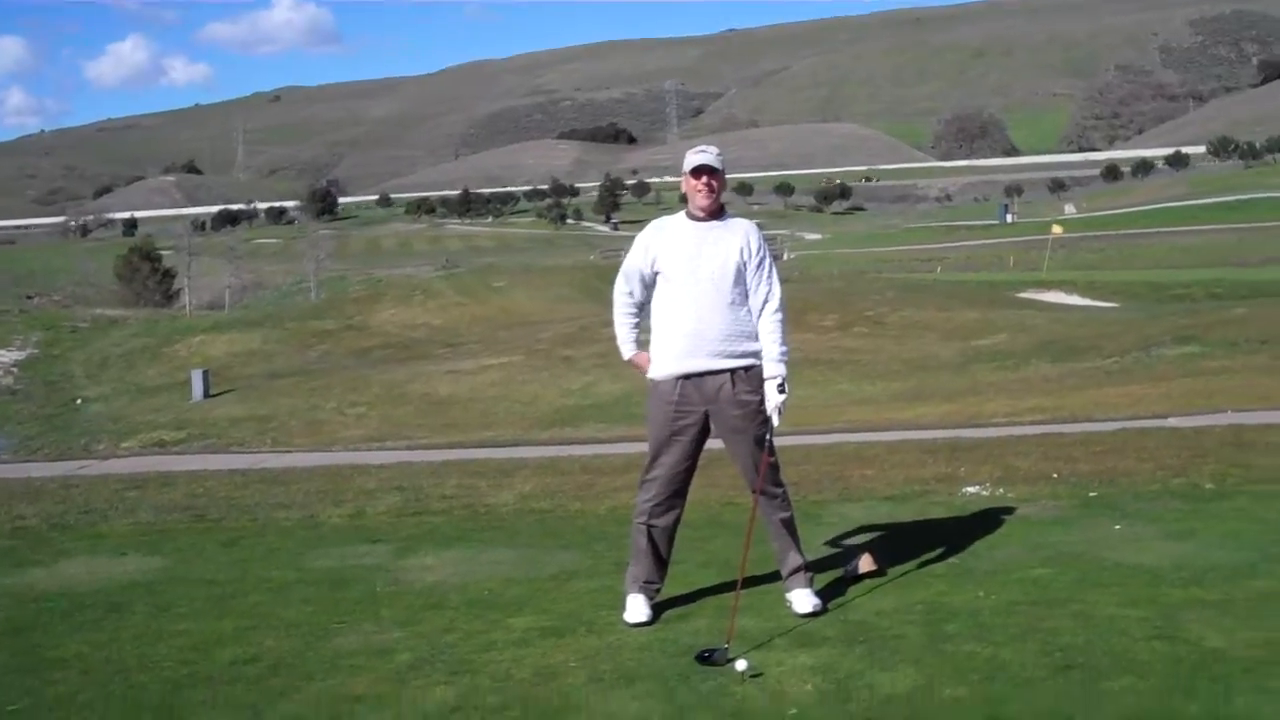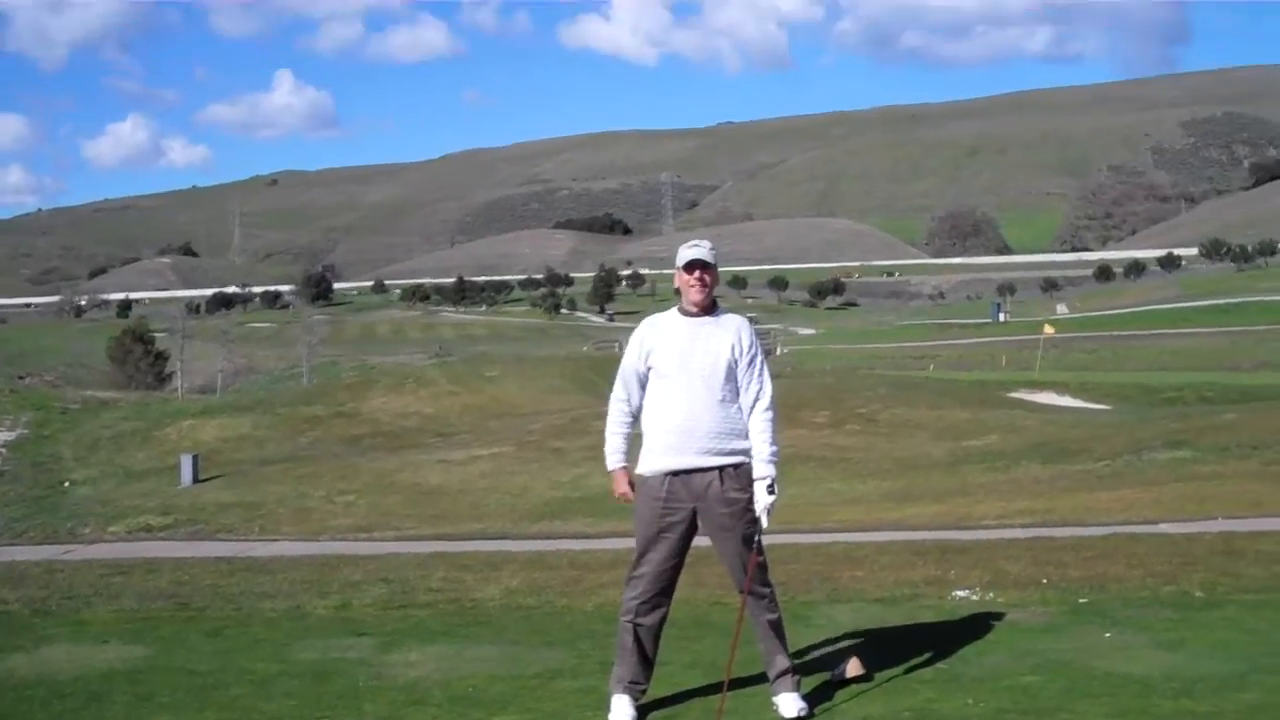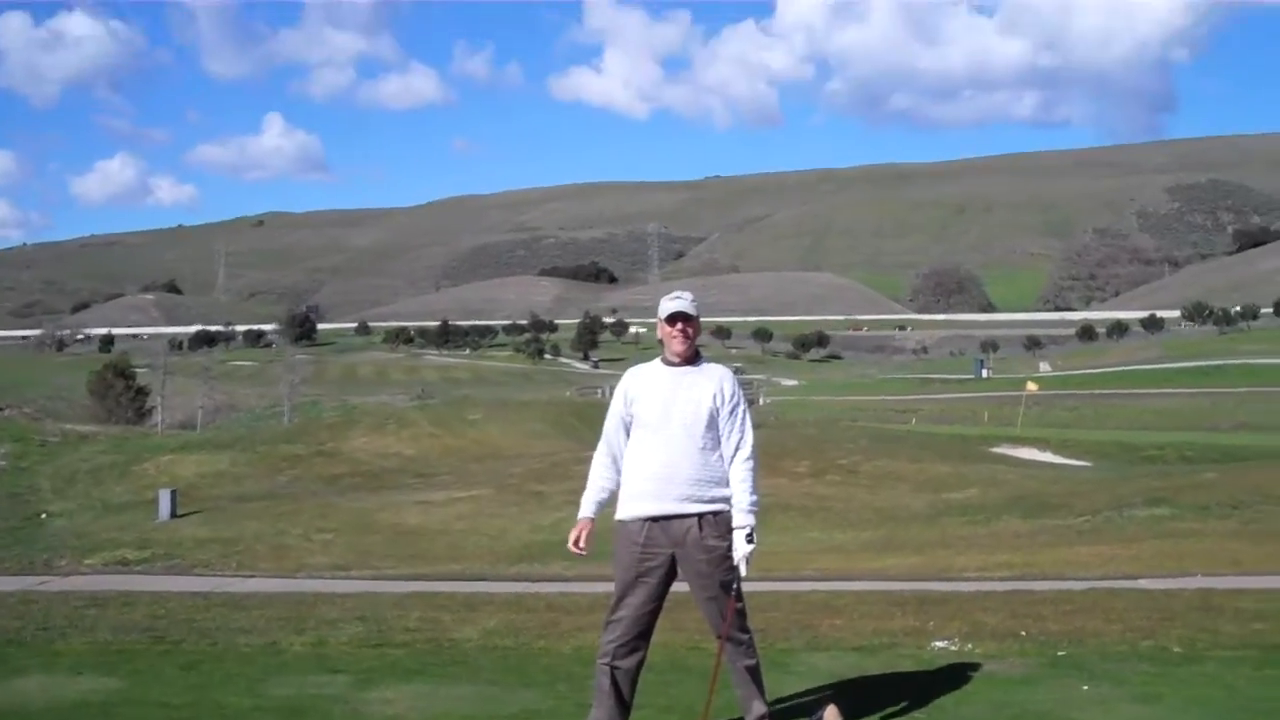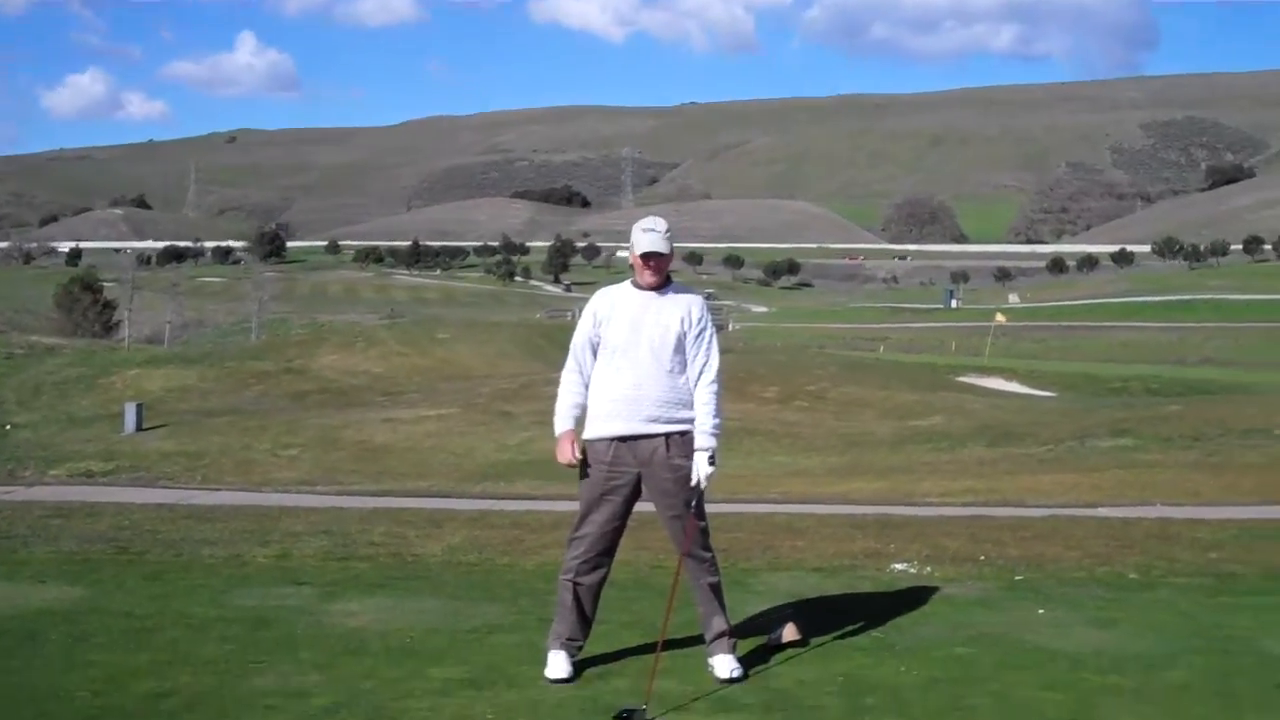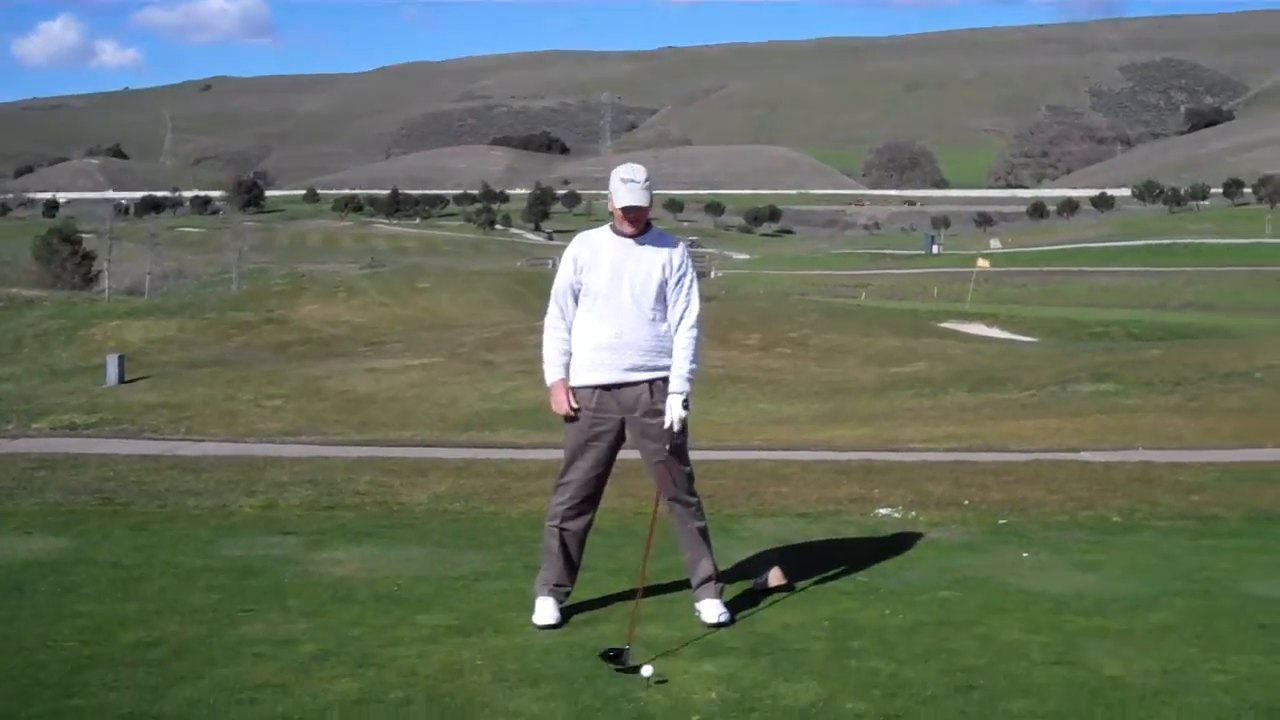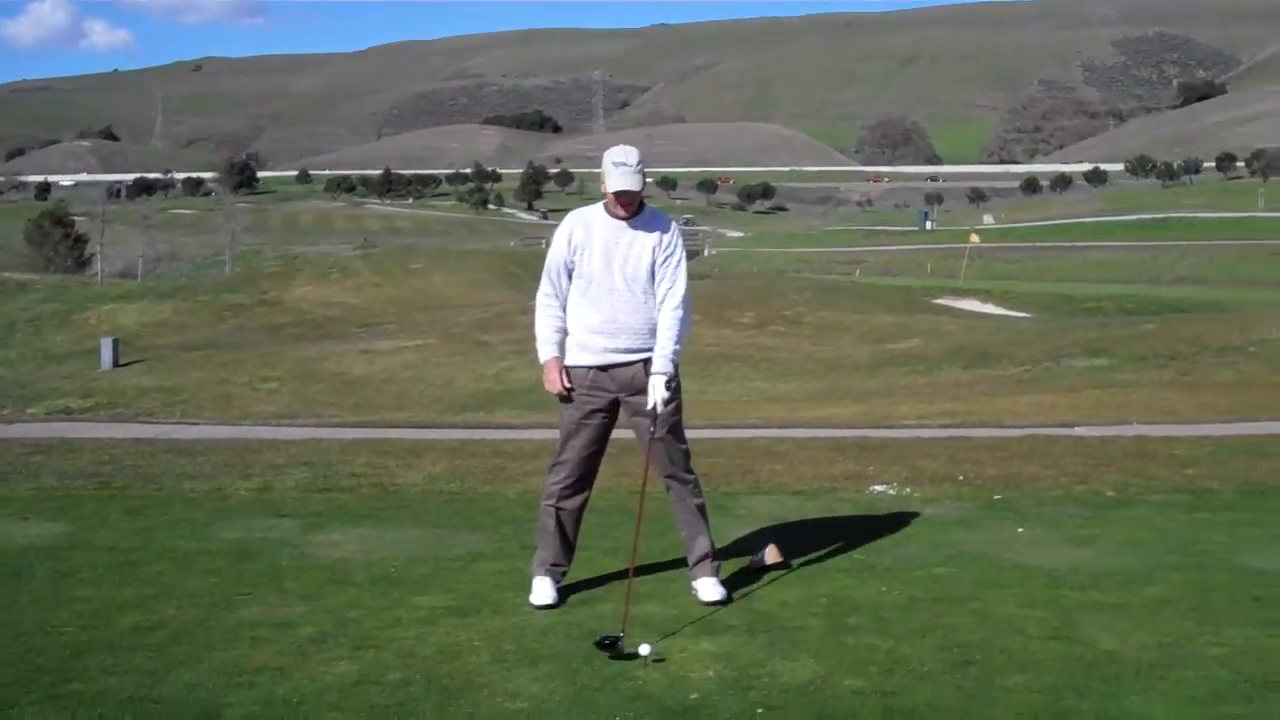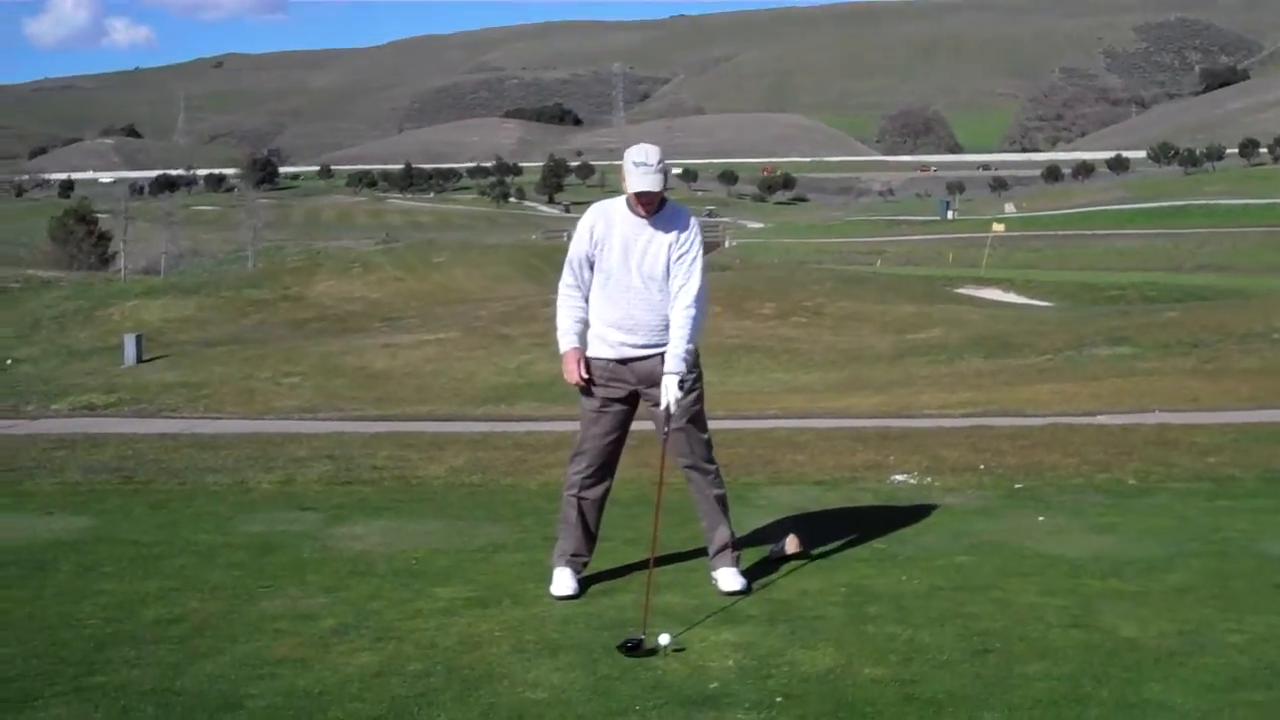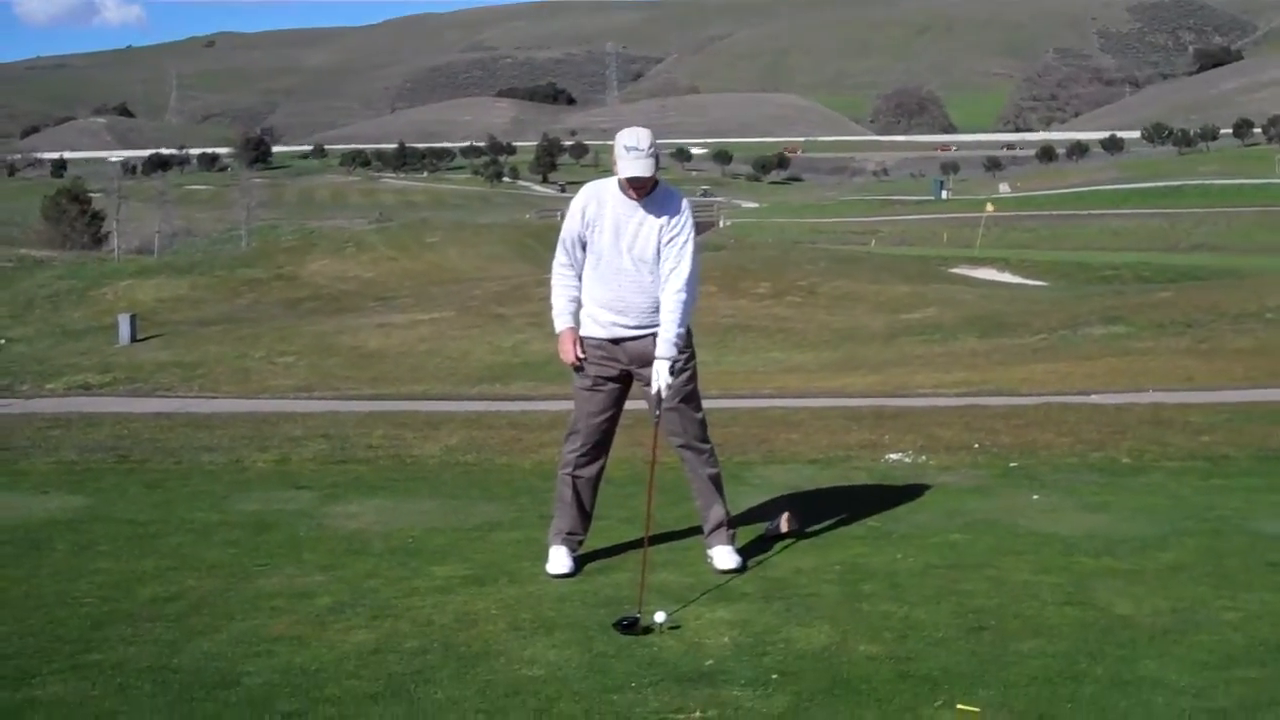
dt=0.2s
person 1, frame 1
left shoulder: (746, 234)
right shoulder: (658, 234)
left elbow: (768, 308)
right elbow: (626, 292)
left wrist: (775, 373)
right wrist: (630, 348)
left hip: (739, 377)
right hip: (673, 380)
left knee: (766, 481)
right knee: (660, 488)
left ankle: (797, 580)
right ankle: (640, 589)
person 1, frame 2
left shoulder: (739, 331)
right shoulder: (651, 331)
left elbow: (759, 407)
right elbow: (624, 399)
left wrist: (764, 474)
right wrist: (617, 462)
left hip: (729, 476)
right hip: (662, 477)
left knee: (754, 582)
right knee: (646, 586)
person 1, frame 3
left shoulder: (721, 380)
right shoulder: (635, 380)
left elbow: (740, 456)
right elbow: (610, 452)
left wrist: (743, 522)
right wrist: (587, 512)
left hip: (706, 523)
right hip: (641, 523)
left knee: (731, 627)
right knee: (623, 632)
person 1, frame 4
left shoulder: (691, 305)
right shoulder: (604, 301)
left elbow: (706, 380)
right elbow: (577, 371)
left wrist: (705, 445)
right wrist: (564, 428)
left hip: (673, 444)
right hip: (608, 444)
left knee: (696, 548)
right knee: (588, 549)
left ankle: (720, 647)
right ankle: (563, 646)
person 1, frame 5
left shoulder: (672, 251)
right shoulder: (584, 247)
left elbow: (686, 325)
right elbow: (558, 318)
left wrist: (679, 389)
right wrist: (556, 377)
left hip: (655, 388)
right hip: (593, 390)
left knee: (680, 492)
right knee: (573, 494)
left ankle: (707, 590)
right ankle: (550, 592)
person 1, frame 6
left shoulder: (663, 230)
right shoulder: (576, 225)
left elbow: (673, 303)
right elbow: (550, 295)
left wrist: (662, 369)
right wrist: (550, 355)
left hip: (647, 369)
right hip: (587, 369)
left knee: (677, 470)
right knee: (568, 473)
left ankle: (704, 568)
right ankle: (547, 571)
person 1, frame 7
left shoulder: (683, 225)
right shoulder: (598, 218)
left elbow: (687, 301)
right elbow: (573, 286)
left wrist: (674, 370)
right wrist: (570, 344)
left hip: (668, 360)
right hip: (607, 361)
left knee: (698, 460)
right knee: (588, 464)
left ankle: (724, 559)
right ankle: (568, 562)
person 1, frame 8
left shoulder: (675, 208)
right shoulder: (590, 199)
left elbow: (677, 285)
right elbow: (567, 266)
left wrist: (665, 354)
right wrist: (565, 324)
left hip: (660, 340)
right hip: (600, 341)
left knee: (692, 439)
right knee: (583, 442)
left ankle: (719, 538)
right ankle: (563, 541)
